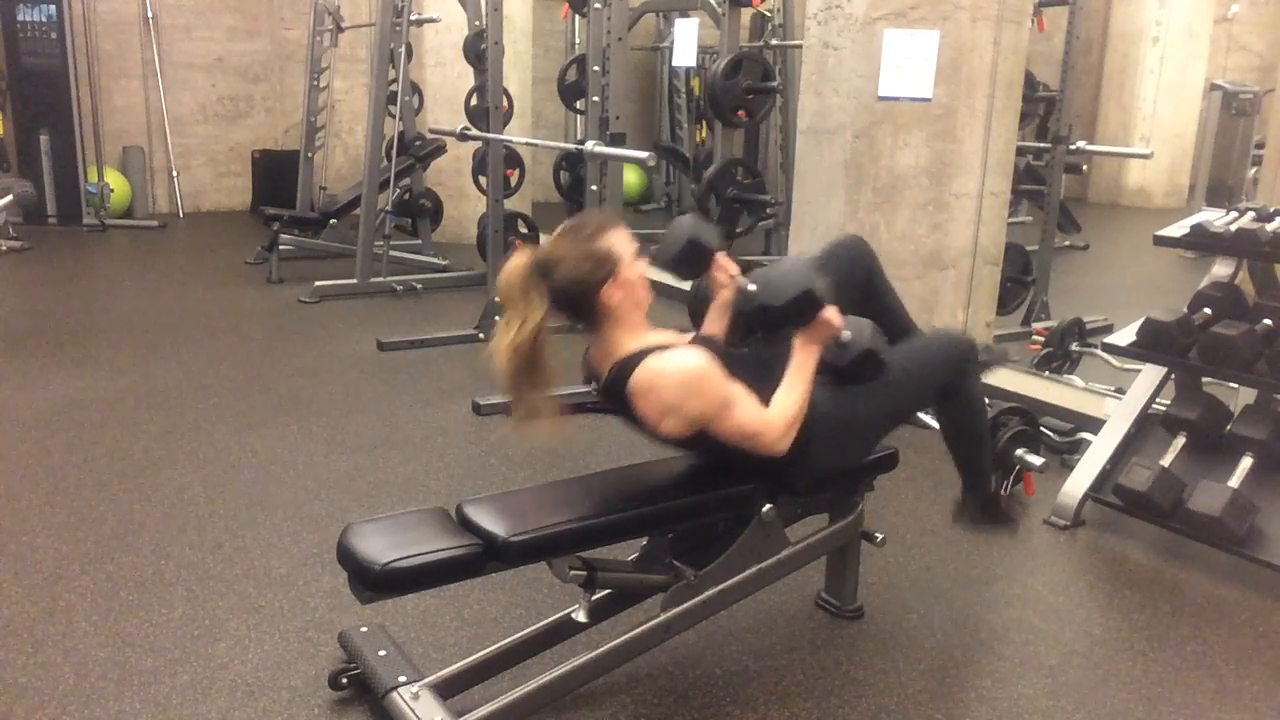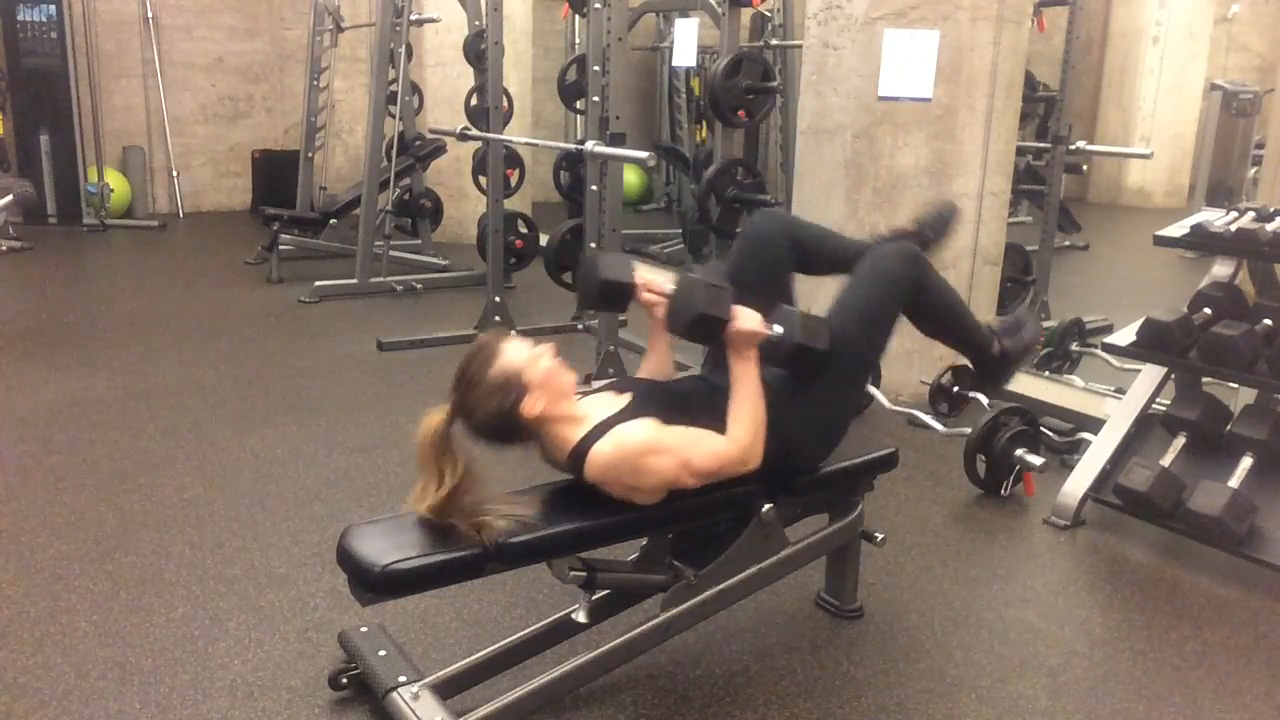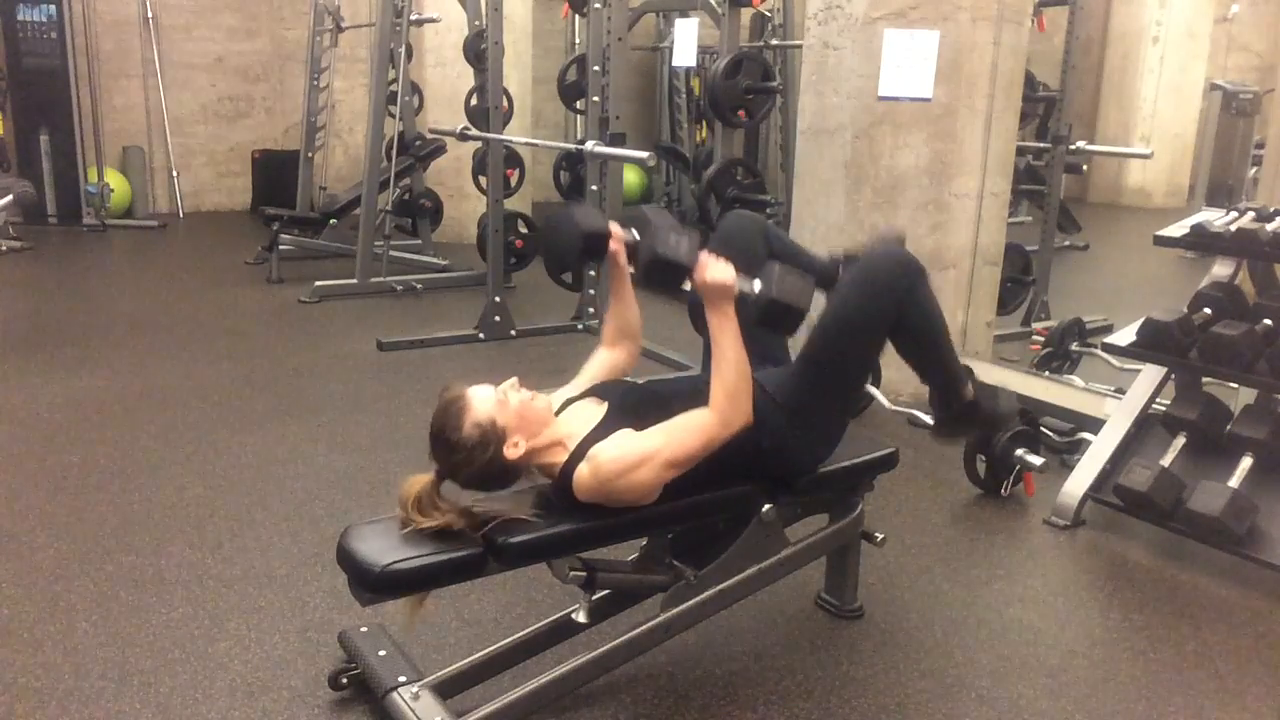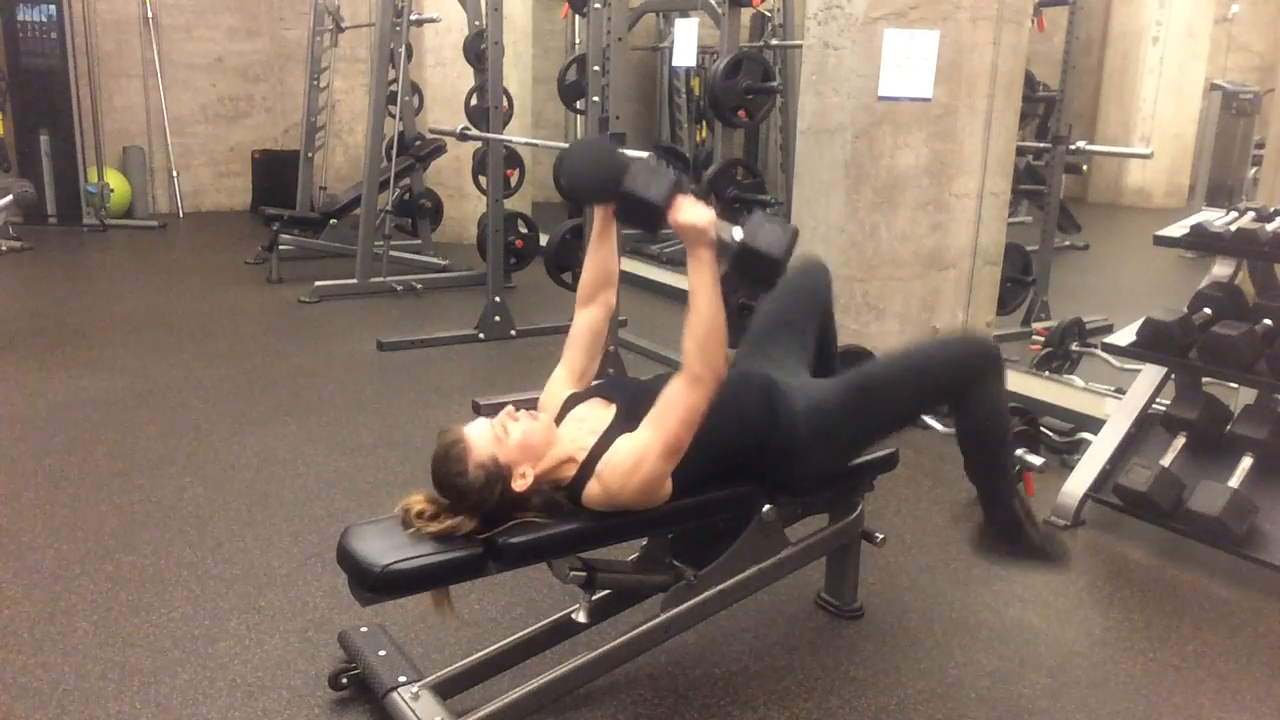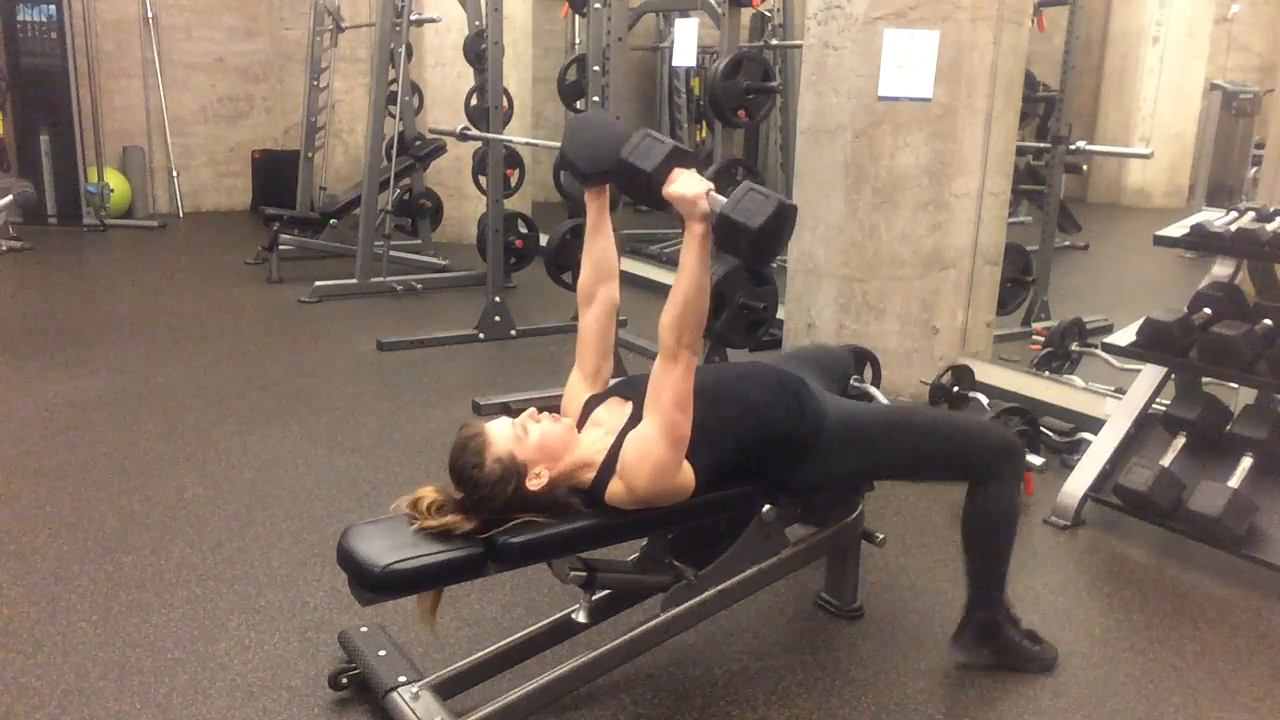
dt=0.3s
person 1, frame 1
left shoulder: (610, 353)
right shoulder: (671, 375)
right elbow: (774, 437)
left wrist: (723, 301)
right wrist: (809, 347)
left hip: (769, 383)
right hip: (807, 436)
left knee: (851, 254)
right knee: (951, 352)
left ankle: (915, 355)
right ankle: (983, 496)
person 1, frame 2
left shoulder: (571, 419)
right shoulder: (615, 456)
right elbow: (747, 453)
left wrist: (656, 320)
right wrist: (745, 355)
left hip: (736, 395)
right hip: (789, 425)
left knee: (768, 227)
right knee: (896, 265)
left ankle: (893, 247)
right ankle: (988, 354)
person 1, frame 3
left shoulder: (560, 413)
right shoulder: (604, 469)
left elbow: (620, 348)
right elbow: (732, 418)
left wrist: (617, 272)
right wrist: (718, 307)
left hip: (744, 389)
right hip: (782, 427)
left knee: (740, 229)
right knee: (892, 266)
left ankle: (838, 277)
right ankle: (957, 403)
person 1, frame 4
left shoulder: (562, 414)
right shoulder: (617, 477)
left elbow: (592, 310)
right elbow: (704, 376)
left wrist: (605, 216)
right wrist: (700, 256)
left hip: (761, 385)
right hip: (789, 427)
left knee: (809, 274)
right knee: (973, 357)
left ankle: (831, 382)
right ankle: (1008, 525)
person 1, frame 5
left shoulder: (580, 415)
right shoulder: (636, 474)
left elbow: (598, 304)
right elbow: (678, 352)
left wrist: (597, 201)
right wrist: (696, 227)
left hip: (773, 389)
right hip: (806, 434)
left knee: (834, 359)
right knee: (997, 450)
right ankle: (988, 625)
